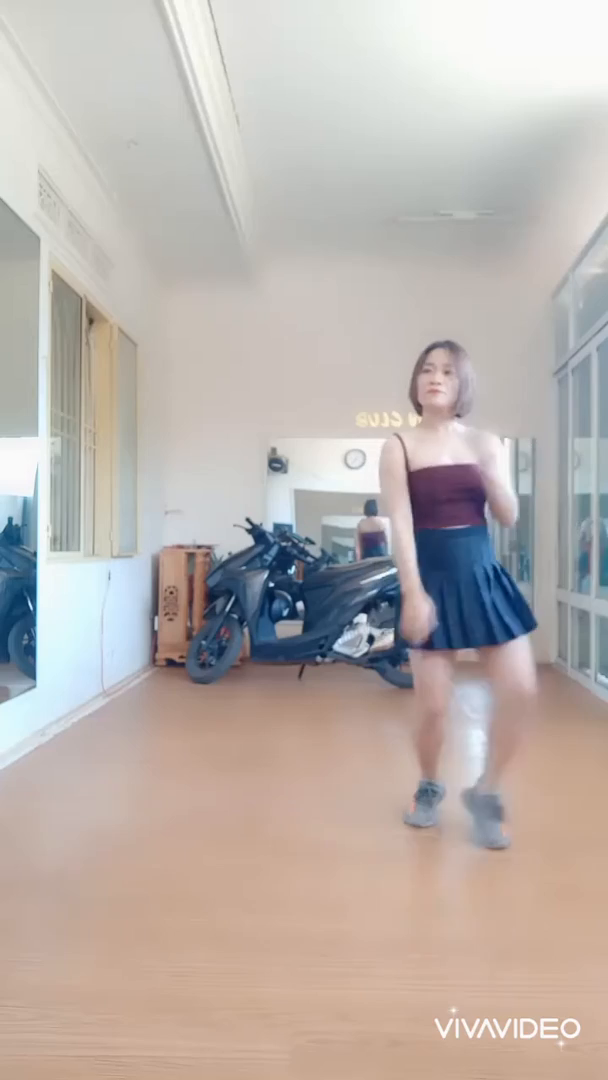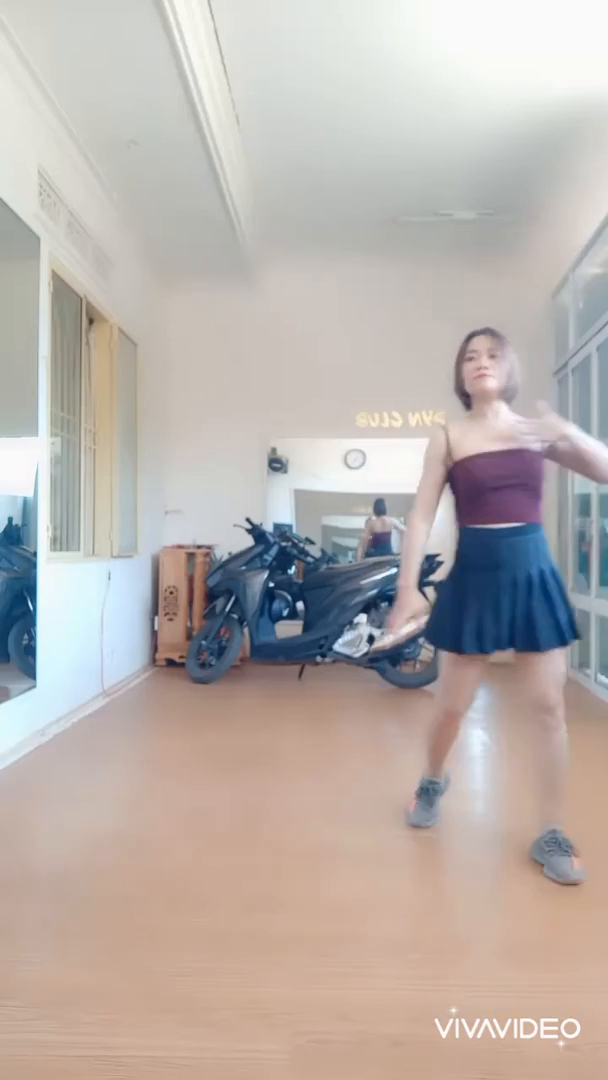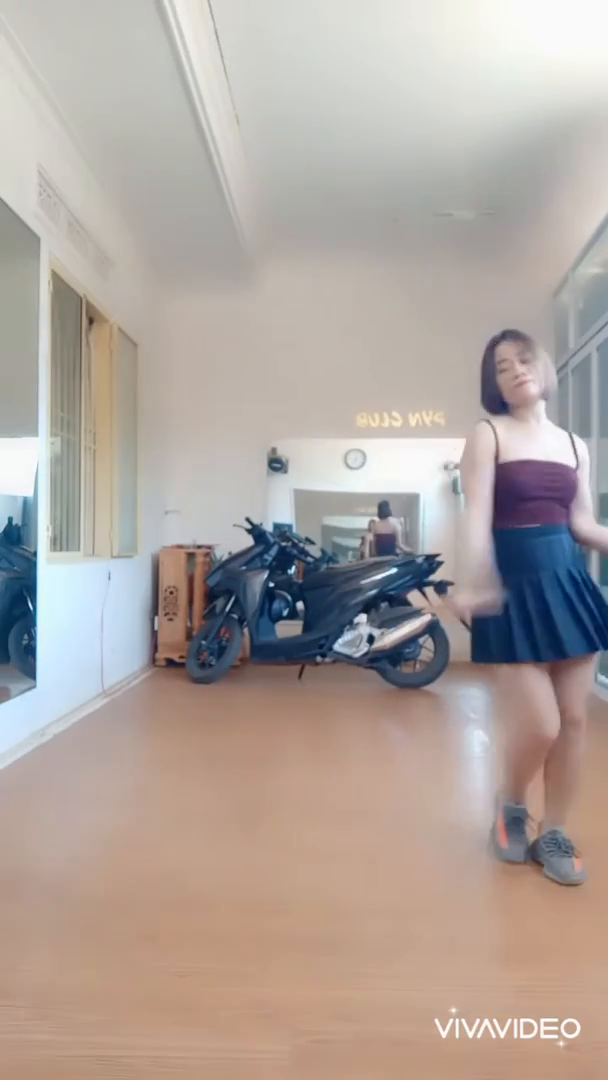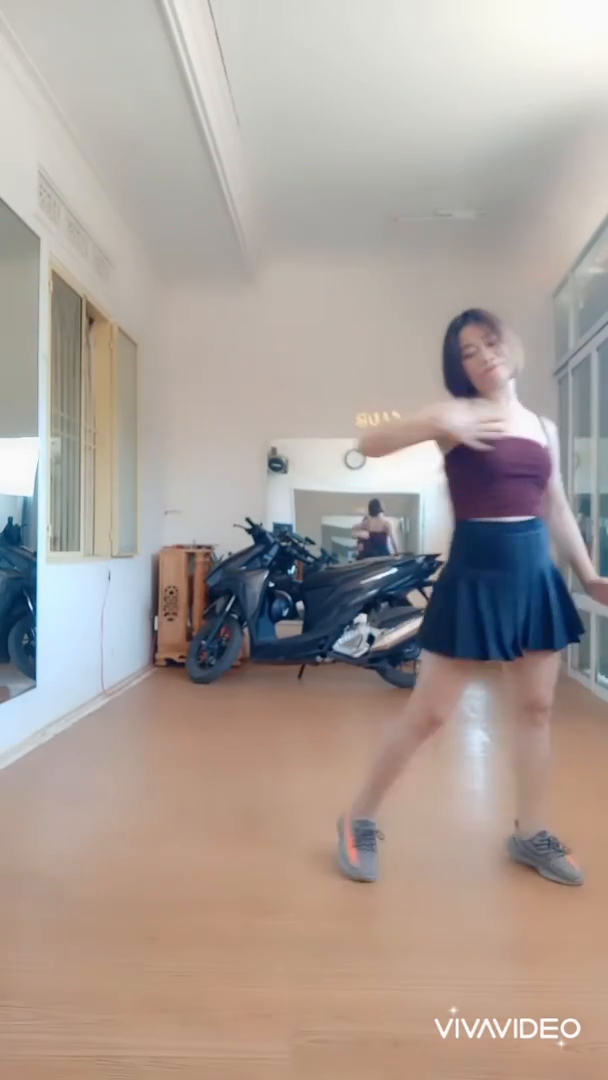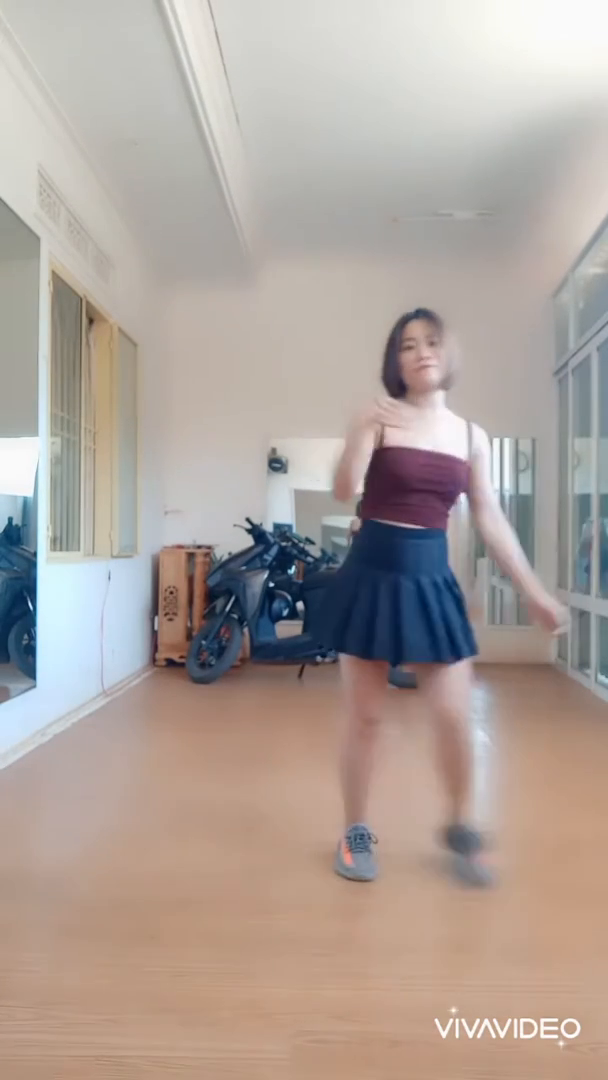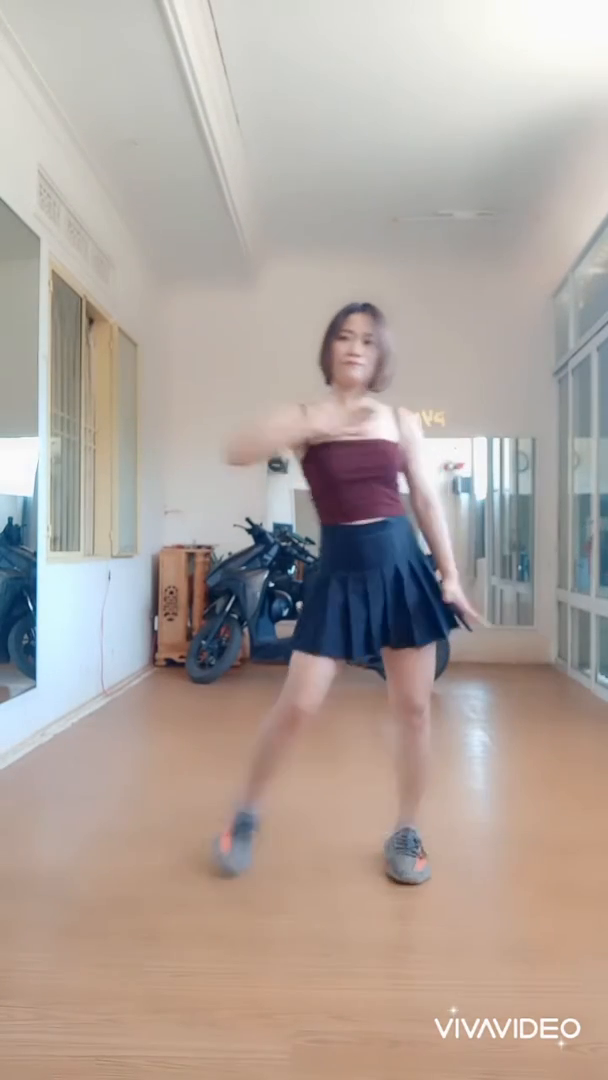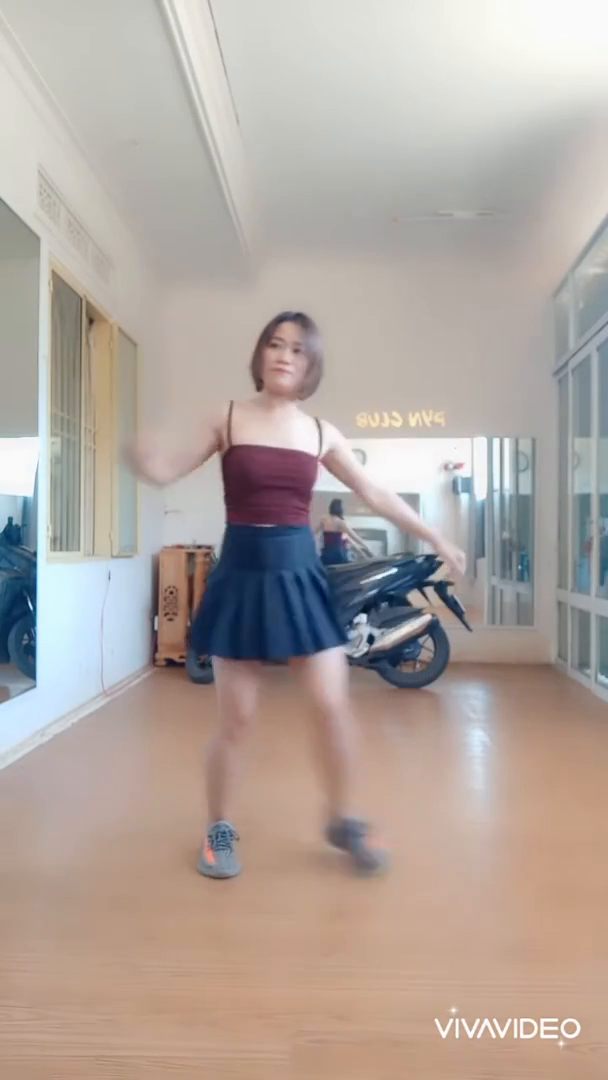
dt=0.4s
person 1, frame 1
left shoulder: (486, 442)
right shoulder: (398, 448)
left elbow: (509, 516)
right elbow: (400, 527)
left wrist: (490, 472)
right wrist: (412, 594)
left hip: (482, 575)
right hip: (430, 580)
left knee: (520, 691)
right knee: (433, 706)
left ankle: (487, 793)
right ankle: (429, 786)
person 1, frame 2
left shoulder: (541, 431)
right shoulder: (448, 437)
right elbow: (421, 515)
right wrist: (407, 587)
left hip: (533, 573)
right hip: (474, 577)
left knee: (547, 707)
right knee: (452, 705)
left ankle: (550, 834)
right ankle: (432, 781)
person 1, frame 3
right shoulder: (488, 435)
right elbow: (476, 514)
right wrist: (473, 580)
right hip: (512, 587)
right knee: (539, 727)
left ankle: (553, 834)
right ankle: (511, 806)
person 1, frame 4
left shoulder: (543, 427)
right shoulder: (456, 411)
left elbow: (557, 509)
right elbow: (372, 445)
right wrist: (439, 426)
left hip: (537, 576)
right hip: (475, 576)
left knee: (535, 710)
right knee: (428, 714)
left ankle: (530, 834)
right ankle: (359, 821)
person 1, frame 5
left shoulder: (471, 436)
right shoulder: (379, 417)
left elbow: (490, 519)
right elbow: (342, 489)
left wrist: (532, 589)
right wrist: (359, 434)
left hip: (430, 580)
right hip: (370, 577)
left knee: (453, 718)
right knee: (364, 718)
left ankle: (459, 826)
right ankle: (356, 831)
person 1, frame 6
left shoulder: (401, 420)
right shoulder: (303, 415)
left elbow: (426, 500)
right elbow: (238, 453)
left wrist: (450, 574)
right wrist: (319, 427)
left hip: (401, 569)
right hip: (340, 576)
left knee: (413, 709)
right knee: (295, 708)
left ankle: (406, 833)
right ankle: (246, 814)
person 1, frame 7
left shoulder: (321, 433)
right shoulder: (228, 418)
left elbow: (374, 494)
right elbow: (164, 471)
left wrist: (436, 538)
right wrist: (142, 456)
left hip: (299, 575)
right hip: (242, 577)
left knee: (330, 705)
right knee: (235, 718)
left ankle: (342, 818)
right ankle: (219, 828)
